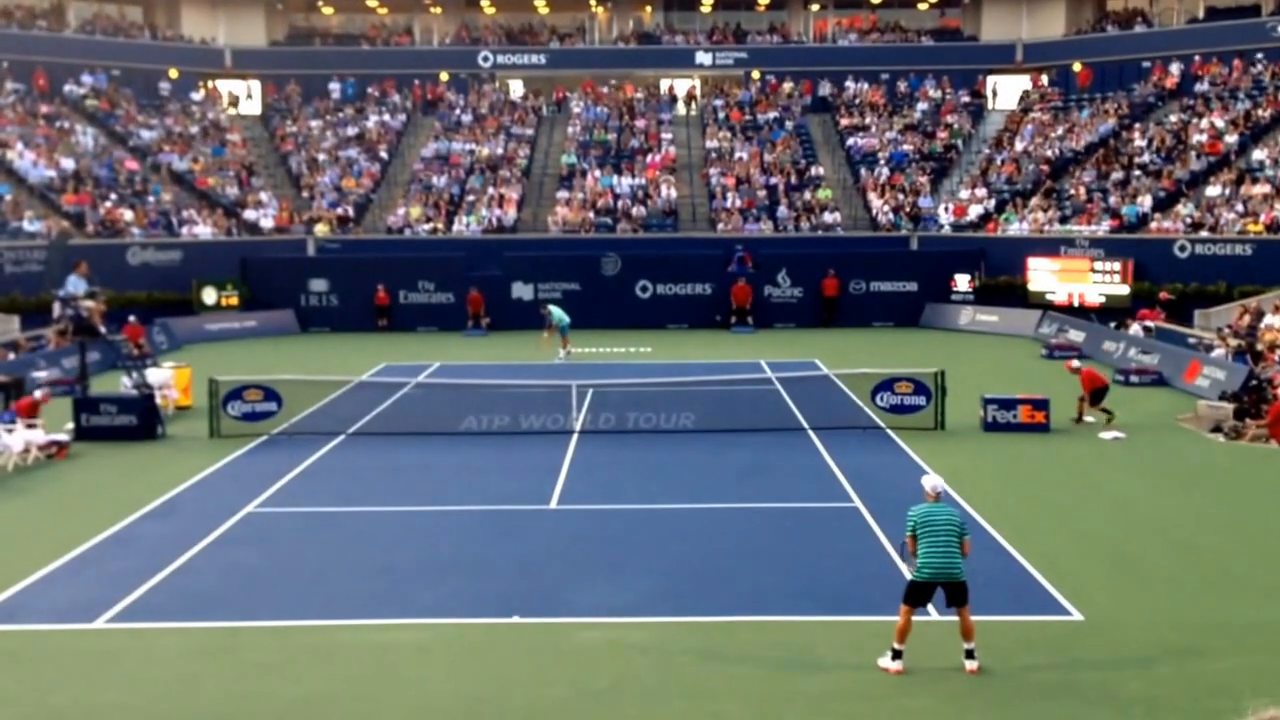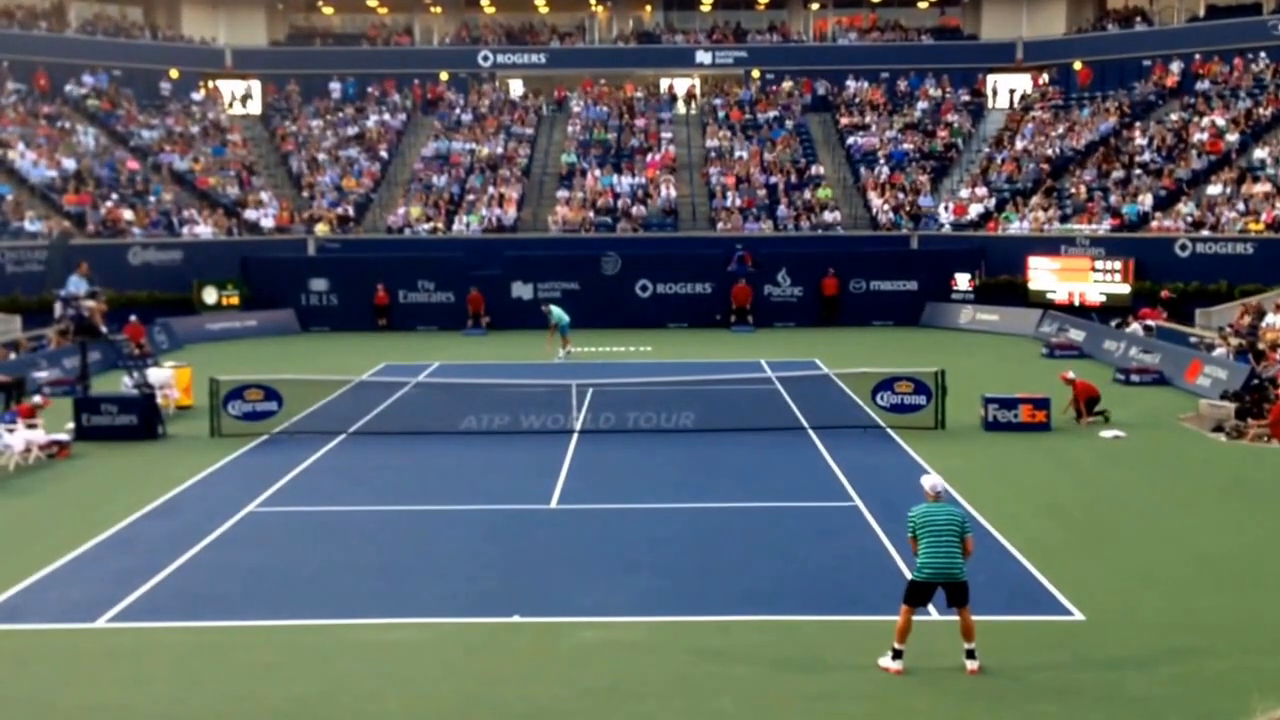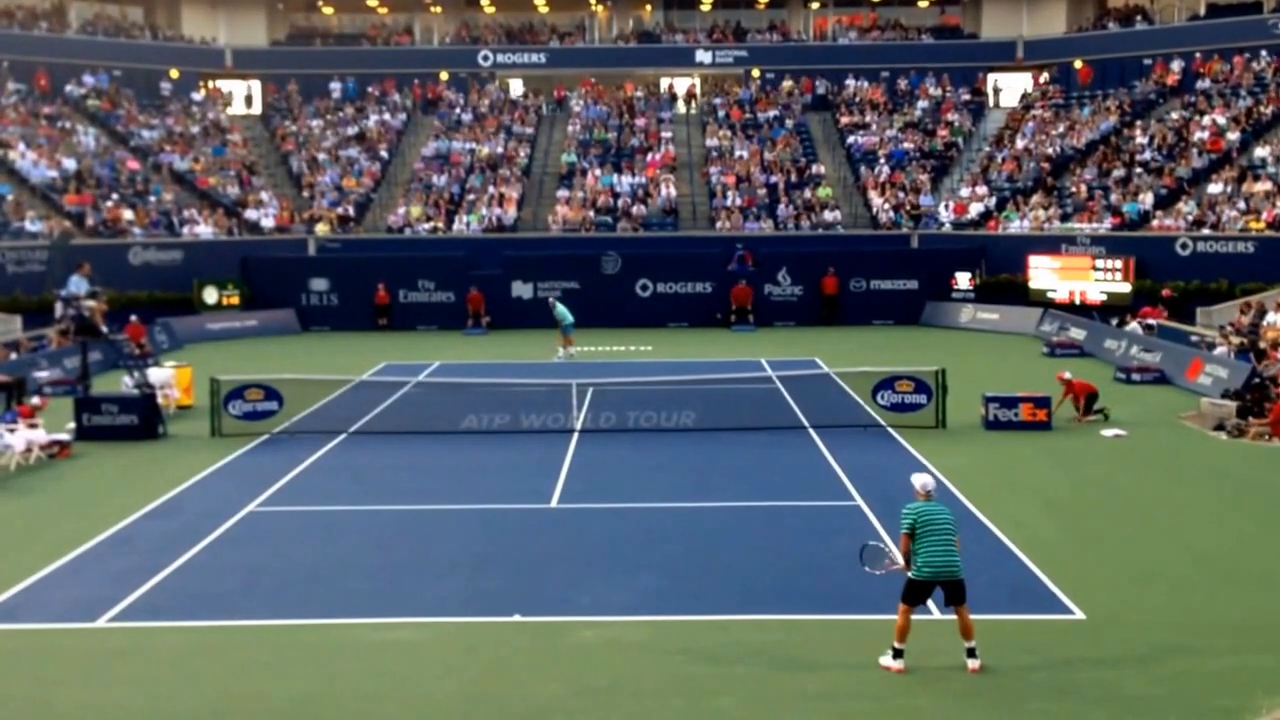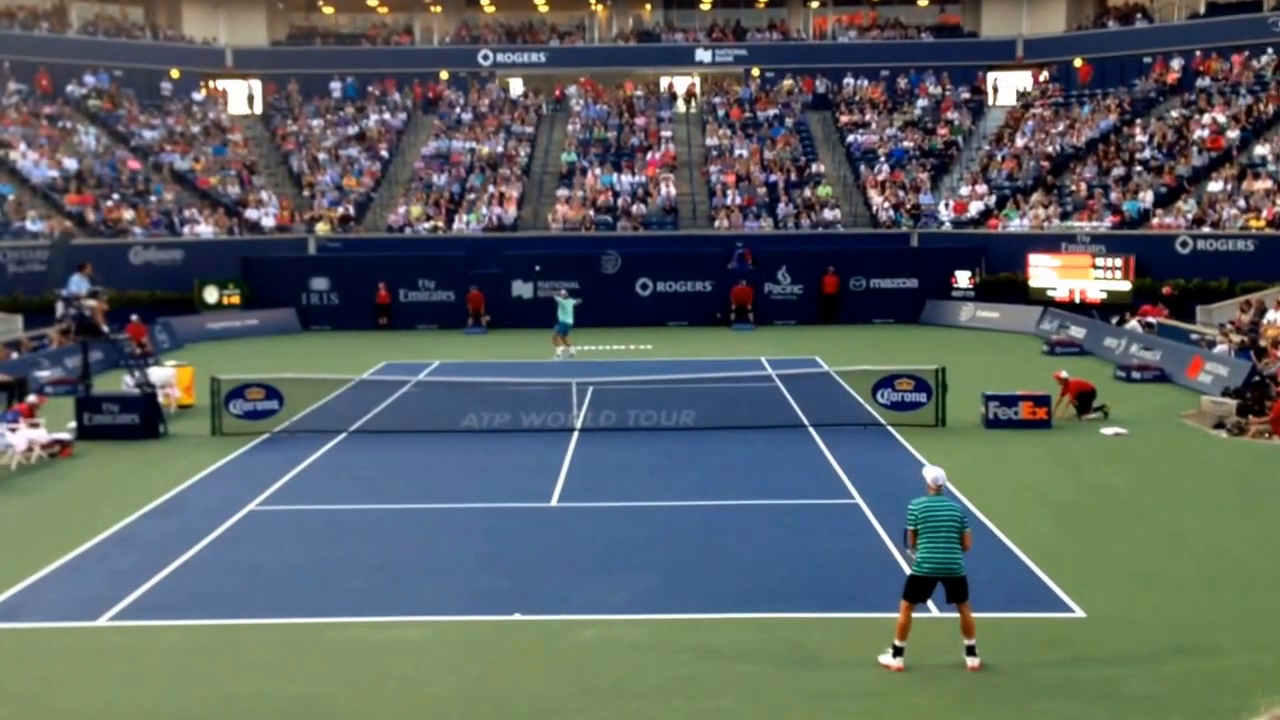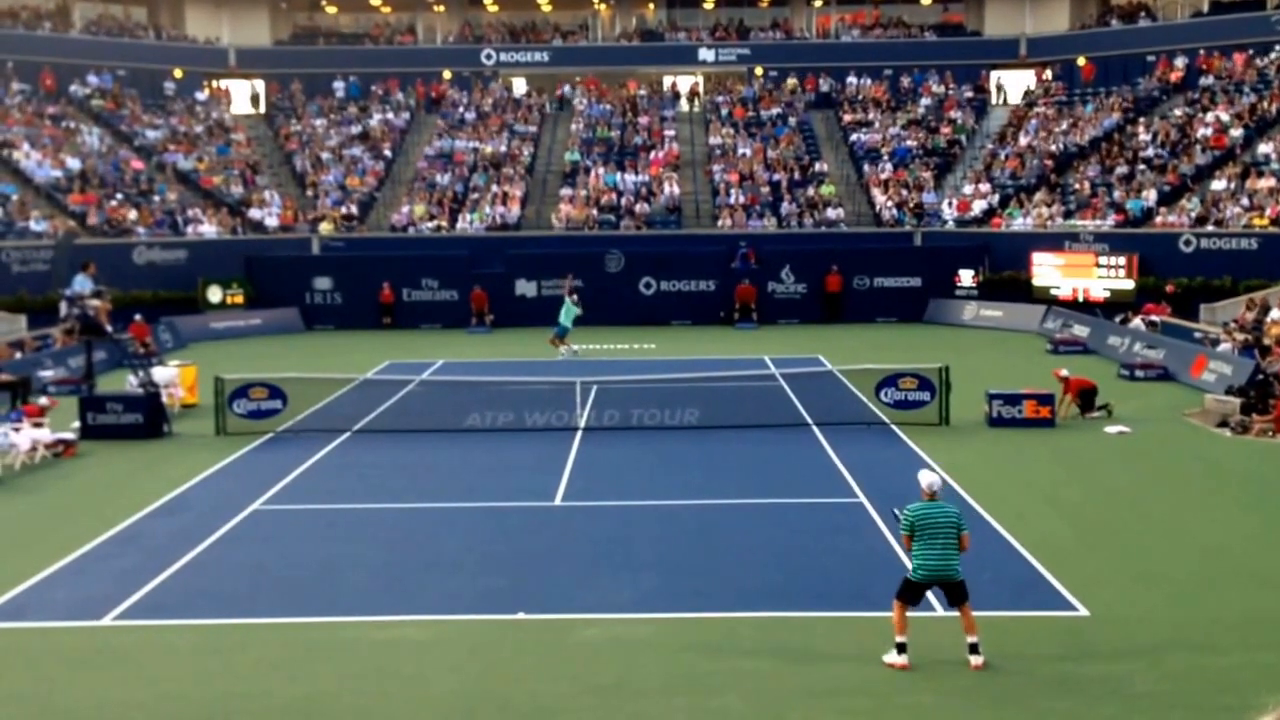
dt=0.5s
person 1, frame 1
left shoulder: (915, 512)
right shoulder: (956, 514)
left elbow: (911, 549)
right elbow: (966, 550)
left hip: (925, 572)
right hip: (954, 572)
left knee: (906, 611)
right knee: (963, 611)
left ankle: (895, 659)
right ankle: (970, 659)
person 1, frame 2
left shoulder: (915, 512)
right shoulder: (958, 513)
left elbow: (915, 549)
right elbow: (969, 549)
left hip: (925, 572)
right hip: (955, 572)
left knee: (906, 611)
right knee: (964, 612)
left ankle: (896, 659)
right ankle: (971, 659)
person 1, frame 3
left shoulder: (910, 510)
right shoulder: (946, 512)
left elbow: (904, 548)
right elbow: (956, 547)
left wrist: (907, 563)
left hip: (923, 571)
right hip: (953, 569)
left knee: (904, 610)
right knee: (961, 610)
left ankle: (896, 658)
right ankle: (972, 658)
person 1, frame 4
left shoulder: (916, 506)
right shoulder: (957, 508)
left elbow: (911, 542)
right elbow: (967, 544)
left hip: (925, 567)
right hip: (954, 567)
left knee: (906, 607)
right knee: (964, 608)
left ankle: (897, 657)
right ankle: (972, 656)
person 1, frame 5
left shoulder: (910, 512)
right shoulder: (953, 512)
left elbow: (907, 544)
right elbow: (964, 546)
left hip: (922, 572)
right hip: (950, 572)
left knee: (899, 606)
right knee: (964, 608)
left ankle: (900, 654)
right ankle: (975, 654)
